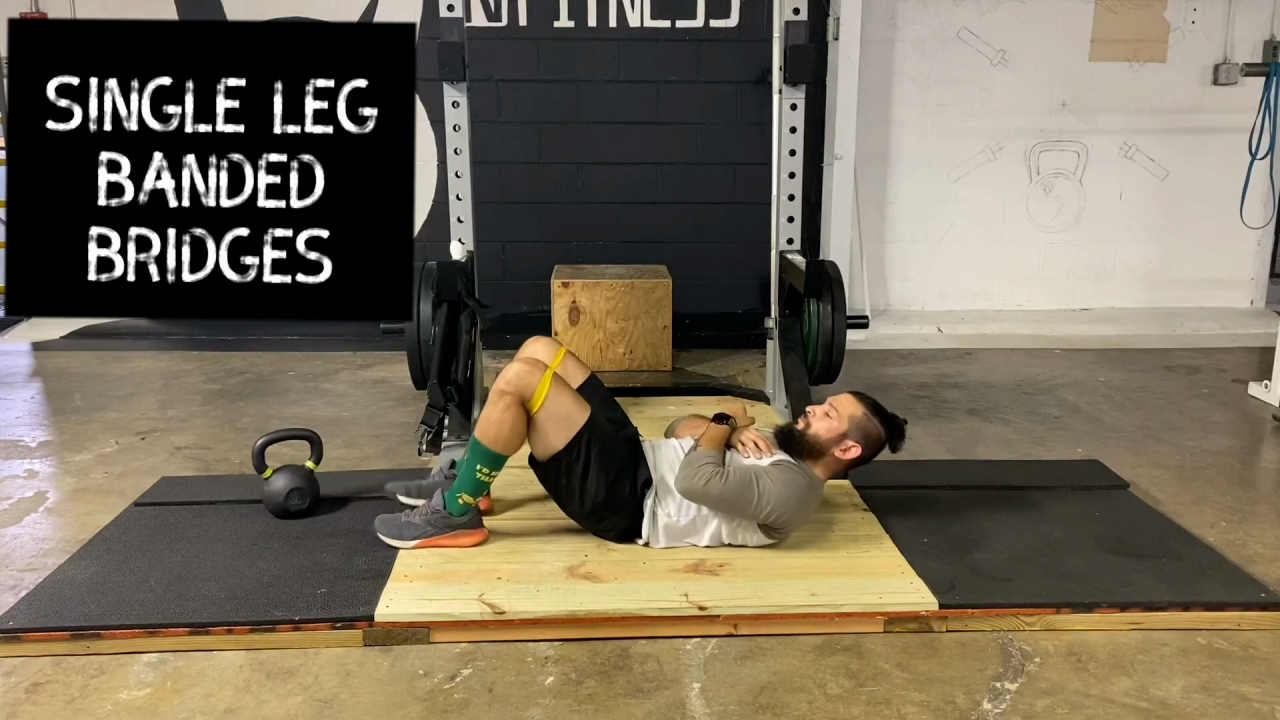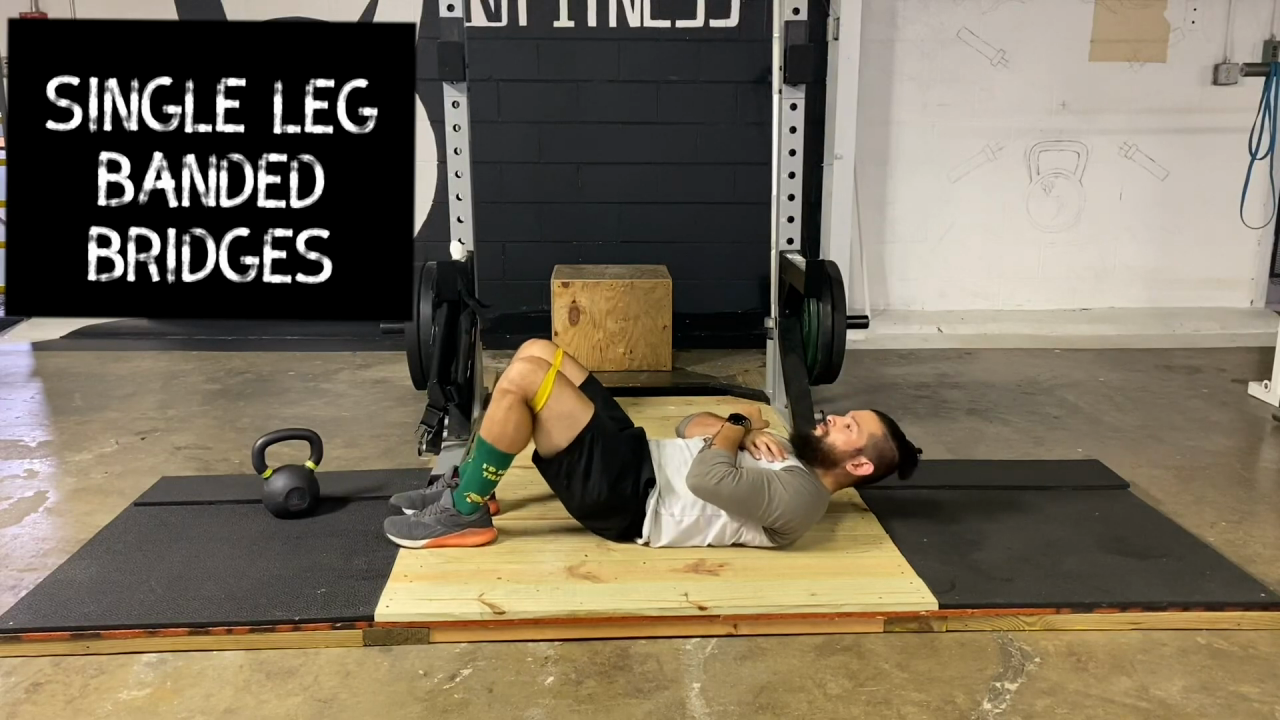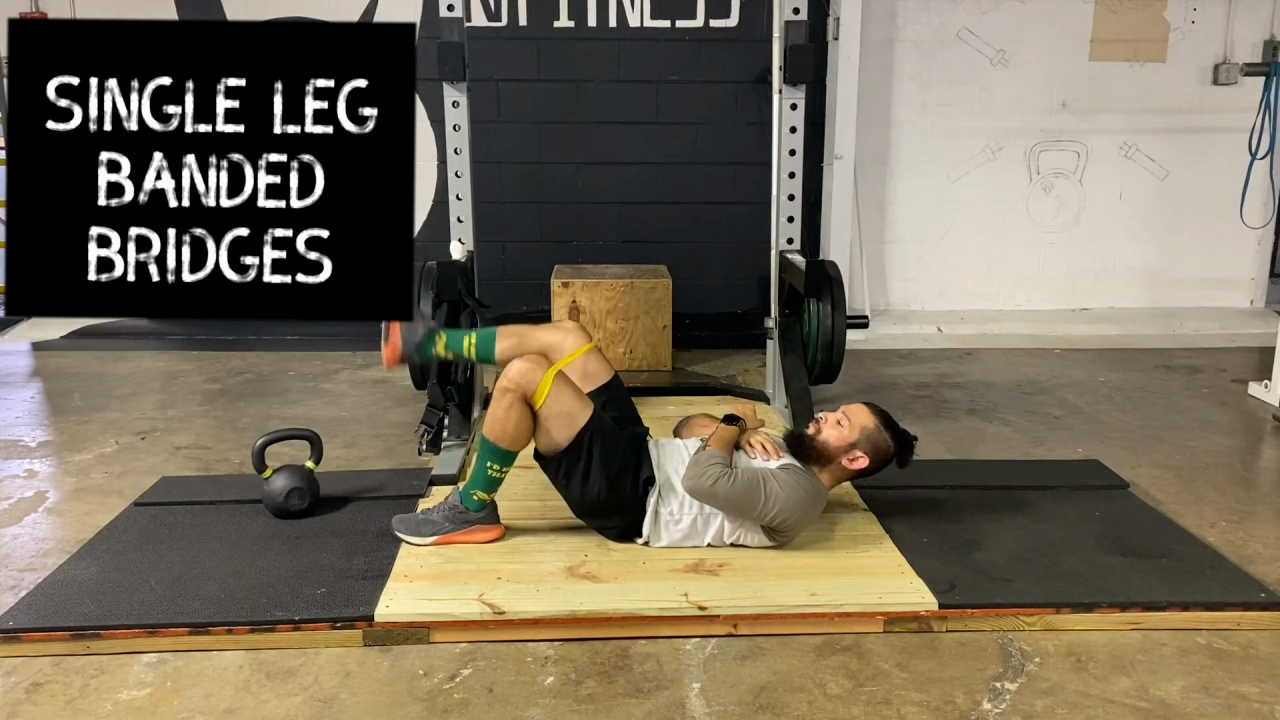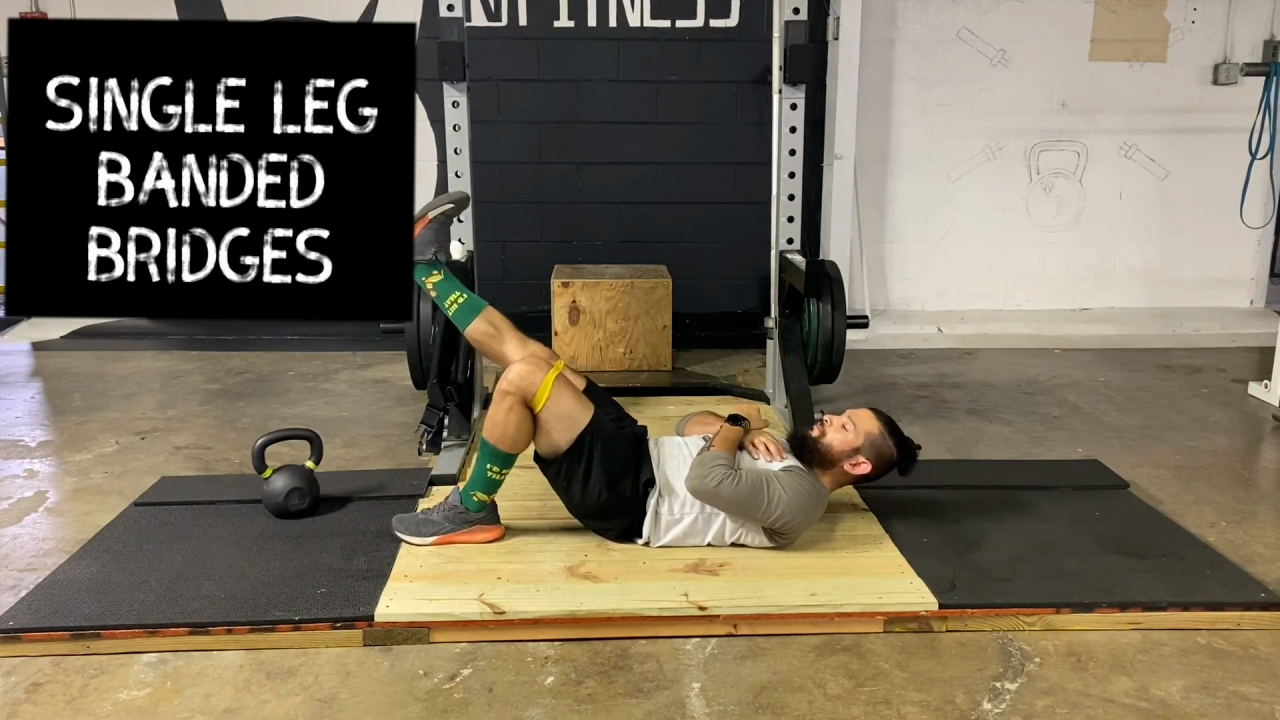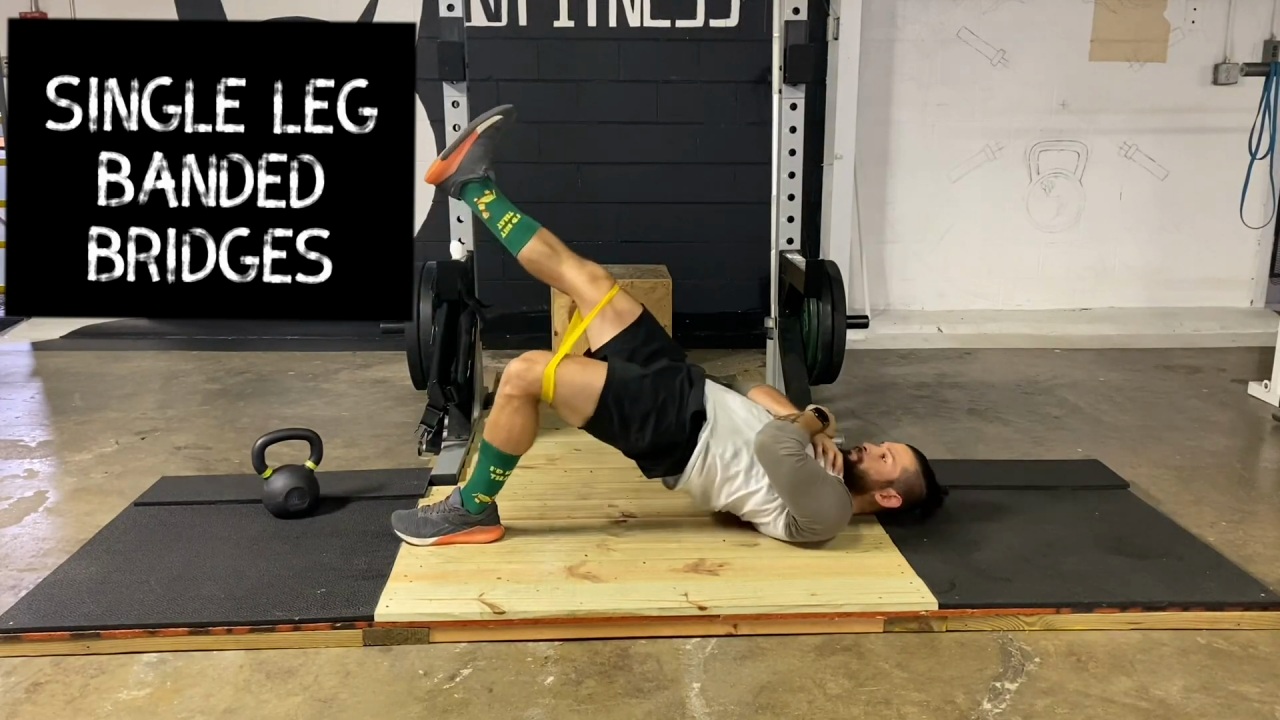
dt=1s
person 1, frame 1
left shoulder: (792, 491)
right shoulder: (779, 450)
left elbow: (696, 481)
right elbow: (681, 430)
left wrist: (727, 421)
right wrist: (736, 429)
left hip: (624, 501)
right hip: (633, 457)
left knee: (518, 379)
right knee: (539, 349)
left ankle: (455, 514)
right ankle: (466, 480)
person 1, frame 2
left shoulder: (798, 499)
right shoulder: (785, 455)
left elbow: (707, 478)
right elbow: (692, 426)
left wrist: (741, 424)
right wrist: (747, 432)
left hip: (626, 499)
right hip: (635, 455)
left knee: (522, 378)
right knee: (536, 352)
left ankle: (464, 513)
right ankle: (469, 482)
person 1, frame 3
left shoulder: (796, 499)
right shoulder: (790, 453)
left elbow: (701, 481)
right elbow: (689, 425)
left wrist: (736, 422)
right wrist: (742, 428)
left hip: (626, 502)
right hip: (640, 459)
left knee: (524, 376)
right knee: (566, 337)
left ankle: (473, 512)
right ankle: (423, 341)
person 1, frame 4
left shoulder: (798, 499)
right shoulder: (785, 455)
left elbow: (705, 480)
right elbow: (691, 425)
left wrist: (737, 423)
right wrist: (745, 429)
left hip: (625, 497)
right hip: (637, 454)
left knee: (522, 377)
right knee: (527, 354)
left ankle: (471, 511)
right ankle: (430, 268)
person 1, frame 5
left shoulder: (825, 511)
right shoulder: (824, 466)
left elbow: (773, 445)
right elbow: (752, 392)
left wrist: (814, 421)
right wrist: (811, 423)
left hip: (674, 426)
right hip: (685, 393)
left knee: (523, 374)
right knee: (584, 276)
left ankle: (473, 510)
right ankle: (473, 183)
